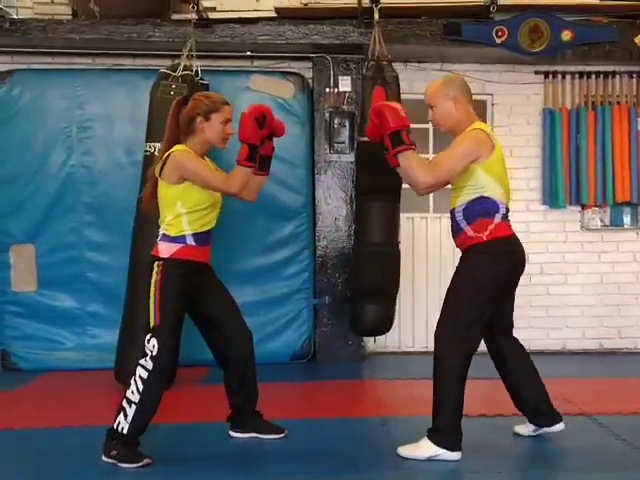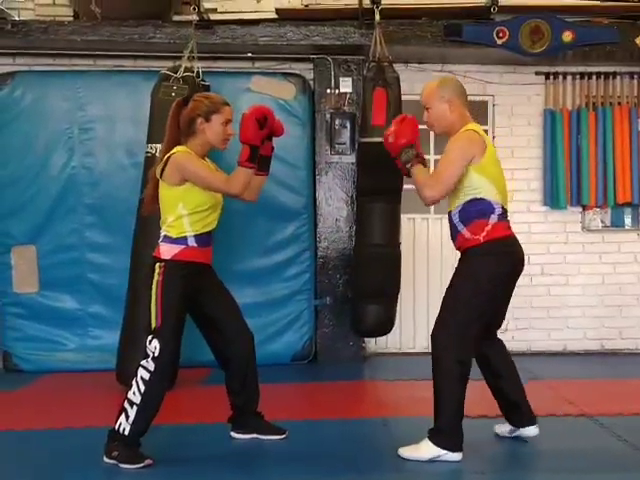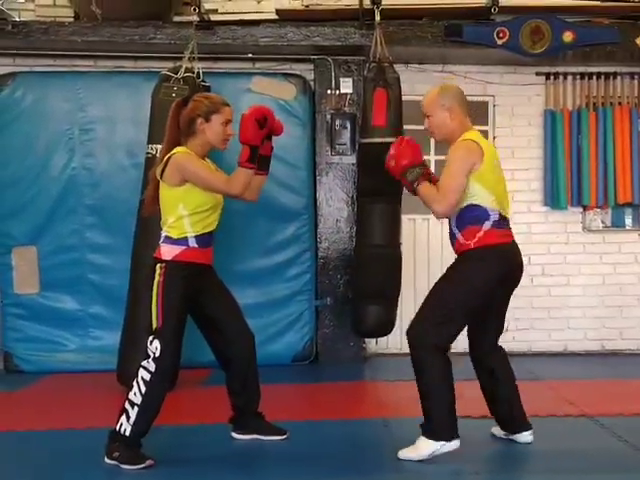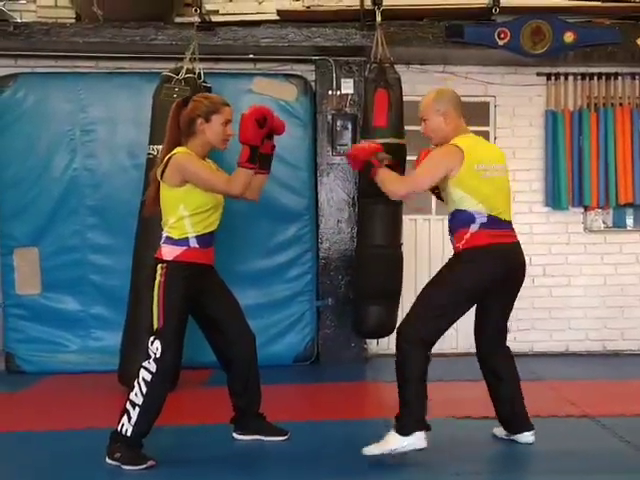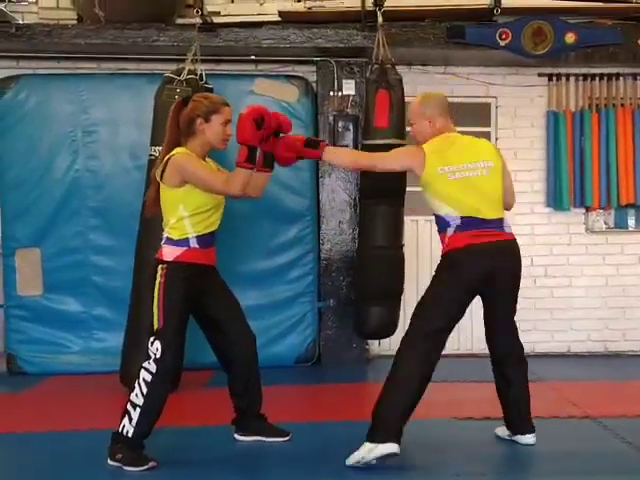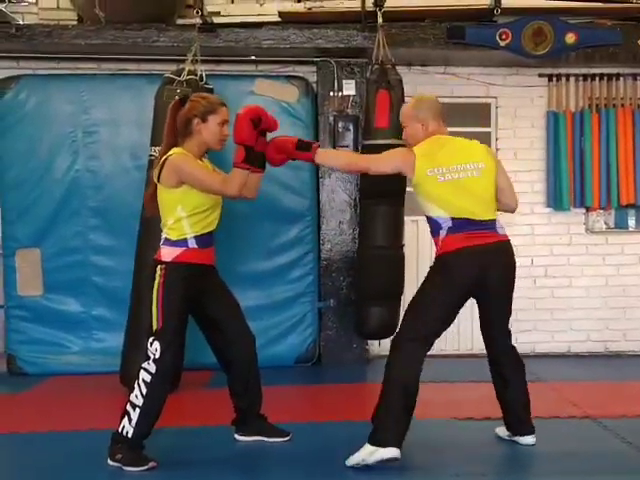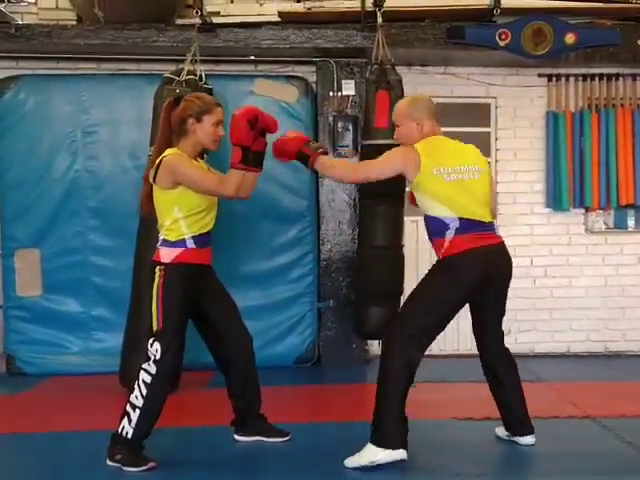
dt=0.1s
person 1, frame 1
left shoulder: (204, 163)
right shoulder: (179, 157)
left elbow: (249, 193)
right elbow: (233, 185)
left wrist: (264, 149)
right wrist: (249, 144)
left hip: (199, 267)
right hip: (172, 268)
left knee: (238, 339)
right knee: (160, 355)
left ankle: (245, 418)
right ankle: (119, 441)
person 1, frame 2
left shoulder: (204, 164)
right shoulder: (180, 159)
left elbow: (250, 194)
right elbow: (234, 186)
left wrist: (264, 150)
right wrist: (251, 145)
left hip: (201, 268)
right hip: (173, 269)
left knee: (239, 340)
right knee: (161, 356)
left ankle: (246, 419)
right ankle: (120, 442)
person 1, frame 3
left shoulder: (204, 164)
right shoulder: (180, 160)
left elbow: (250, 193)
right elbow: (234, 187)
left wrist: (263, 149)
right wrist: (250, 145)
left hip: (202, 269)
right hip: (175, 270)
left knee: (240, 340)
right knee: (163, 357)
left ankle: (247, 419)
right ankle: (121, 443)
person 1, frame 4
left shoulder: (205, 164)
right shoulder: (180, 160)
left elbow: (251, 192)
right elbow: (234, 187)
left wrist: (264, 148)
right wrist: (250, 145)
left hip: (203, 269)
right hip: (176, 270)
left knee: (241, 341)
right knee: (164, 357)
left ankle: (248, 420)
right ankle: (122, 443)
person 1, frame 5
left shoulder: (206, 164)
right shoulder: (180, 161)
left elbow: (253, 189)
right elbow: (234, 187)
left wrist: (266, 144)
right wrist: (248, 144)
left hip: (205, 269)
right hip: (177, 270)
left knee: (242, 341)
right knee: (164, 357)
left ankle: (249, 421)
right ankle: (124, 444)
person 1, frame 6
left shoulder: (202, 164)
right shoulder: (177, 161)
left elbow: (248, 190)
right elbow: (232, 188)
left wrist: (258, 145)
right wrist: (245, 145)
left hip: (204, 269)
right hip: (176, 270)
left knee: (241, 341)
right knee: (164, 358)
left ankle: (249, 421)
right ankle: (124, 444)
person 1, frame 7
left shoulder: (197, 164)
right shoulder: (172, 162)
left elbow: (244, 190)
right elbow: (228, 189)
left wrist: (256, 146)
right wrist: (241, 145)
left hip: (201, 270)
right hip: (174, 271)
left knee: (238, 342)
right knee: (163, 358)
left ankle: (249, 421)
right ankle: (124, 445)
person 2, frame 1
left shoulder: (474, 137)
right shoulder: (473, 140)
left elbow: (426, 179)
right elbow: (419, 178)
left wrist: (397, 138)
right wrist: (394, 147)
left hip: (488, 254)
right hip: (500, 252)
left knee: (451, 340)
right knee: (499, 336)
left ankle: (445, 440)
right ankle: (543, 415)
person 2, frame 2
left shoulder: (466, 139)
right shoulder: (470, 141)
left elbow: (431, 193)
right elbow: (438, 188)
left wrist: (408, 155)
right wrist: (411, 157)
left hip: (487, 254)
right hip: (499, 252)
left knee: (449, 341)
right knee: (484, 338)
left ankle: (446, 441)
right ankle: (521, 418)
person 2, frame 3
left shoulder: (466, 149)
right shoulder: (480, 147)
left elbow: (442, 205)
right elbow: (456, 199)
left wrist: (411, 175)
right wrist: (425, 175)
left hip: (482, 258)
right hip: (507, 255)
left knee: (425, 336)
right knee: (485, 341)
left ankle: (441, 431)
right ankle: (515, 424)
person 2, frame 4
left shoulder: (449, 152)
right shoulder: (493, 151)
left elbow: (400, 191)
left wrist: (371, 163)
left hip: (478, 259)
right hip: (510, 256)
left knee: (414, 333)
right knee: (492, 341)
left ankle: (409, 427)
right ankle: (517, 425)
person 2, frame 5
left shoulder: (423, 154)
right shoulder: (490, 150)
left elbow: (360, 160)
right elbow: (509, 200)
left wrist: (309, 147)
left hip: (465, 259)
right hip: (505, 253)
left knee: (420, 342)
right knee: (504, 339)
left ankle: (384, 435)
right ankle: (520, 425)
person 2, frame 6
left shoulder: (413, 156)
right shoulder: (483, 152)
left elbow: (353, 162)
right elbow: (509, 204)
left wrist: (300, 150)
left hip: (457, 261)
right hip: (498, 256)
left knee: (410, 343)
right knee: (499, 341)
left ankle: (385, 439)
right ankle: (520, 426)
person 2, frame 7
left shoulder: (412, 156)
right shoulder: (475, 156)
left elbow: (354, 174)
left wrist: (306, 152)
left hip: (458, 265)
right hip: (495, 257)
left knee: (401, 342)
right knee: (491, 343)
left ankle: (388, 441)
right ankle: (519, 426)
